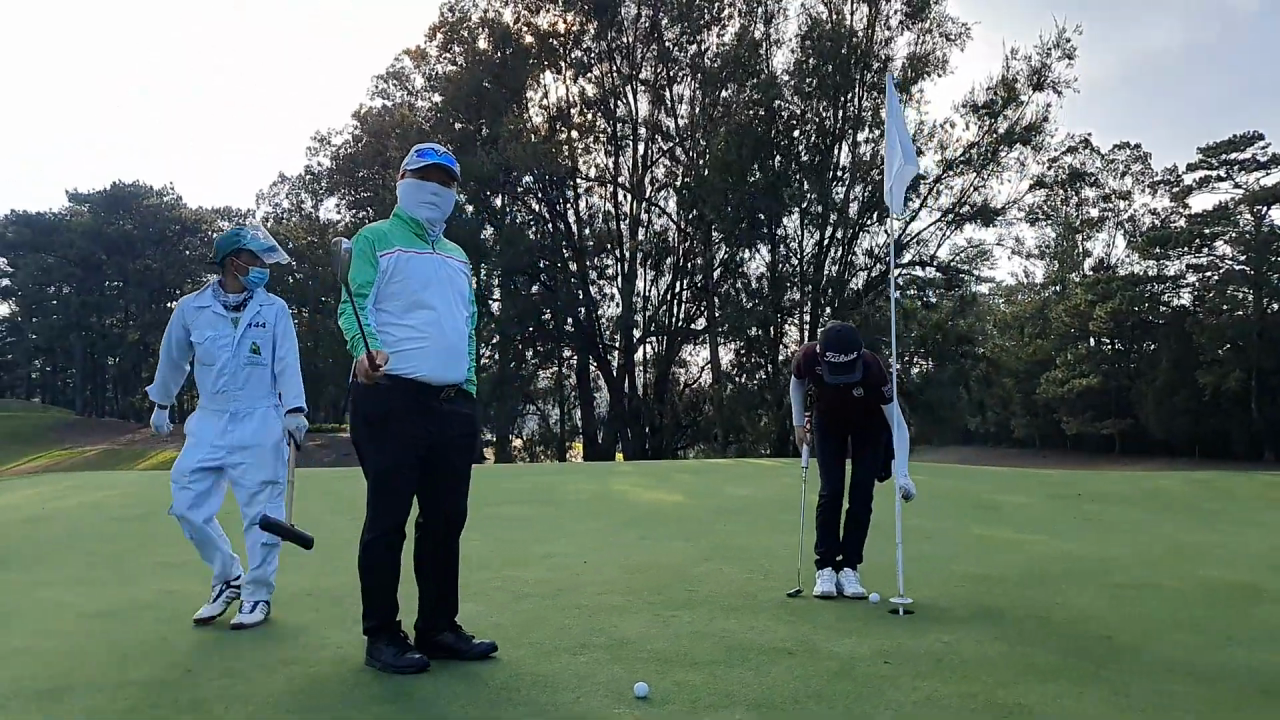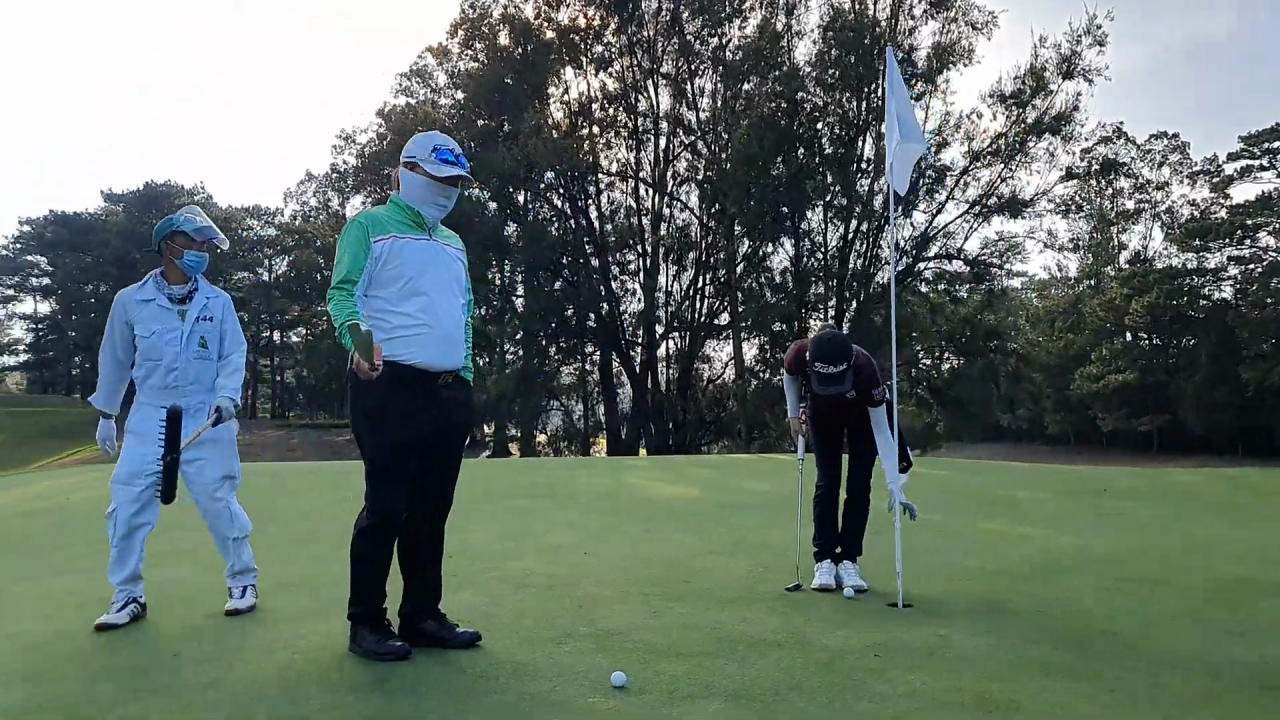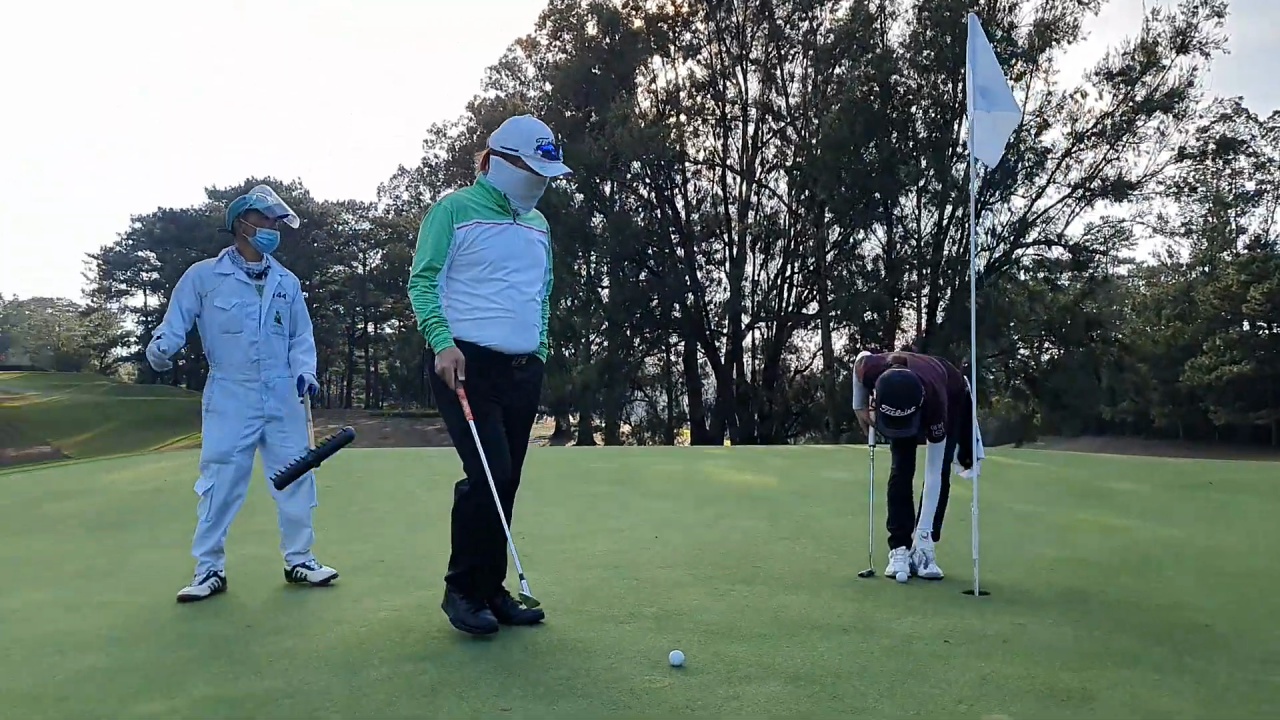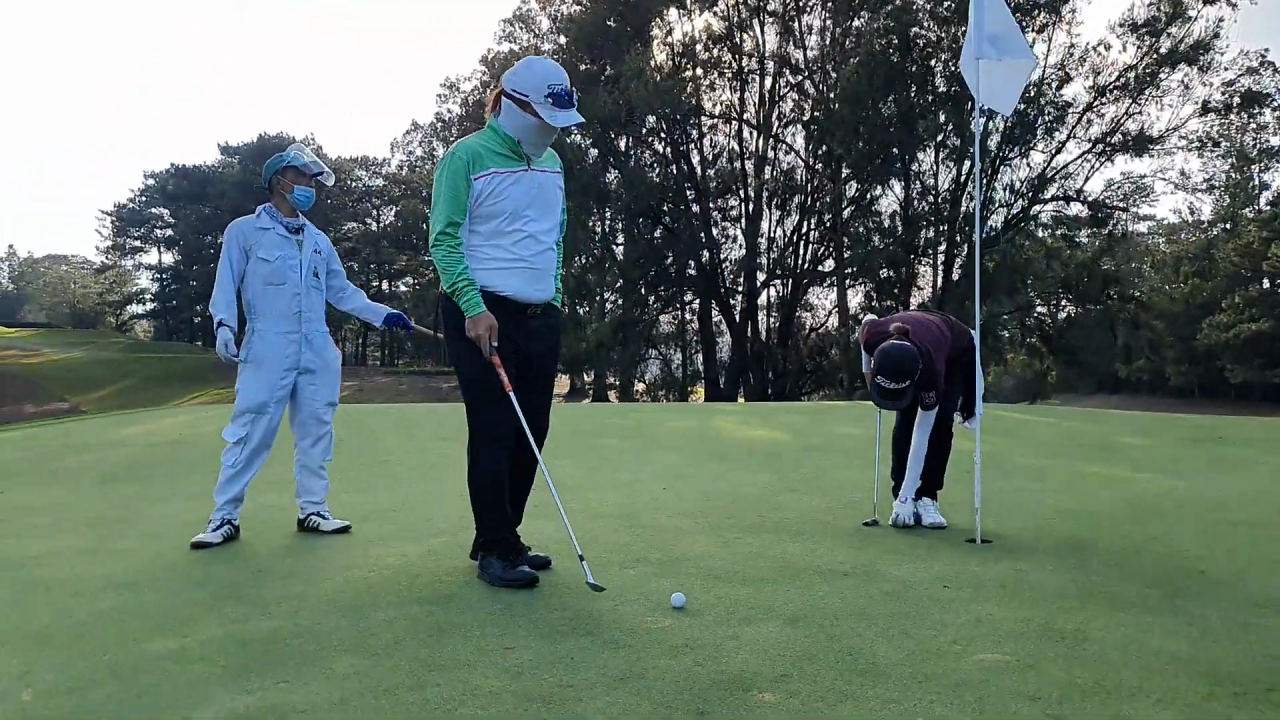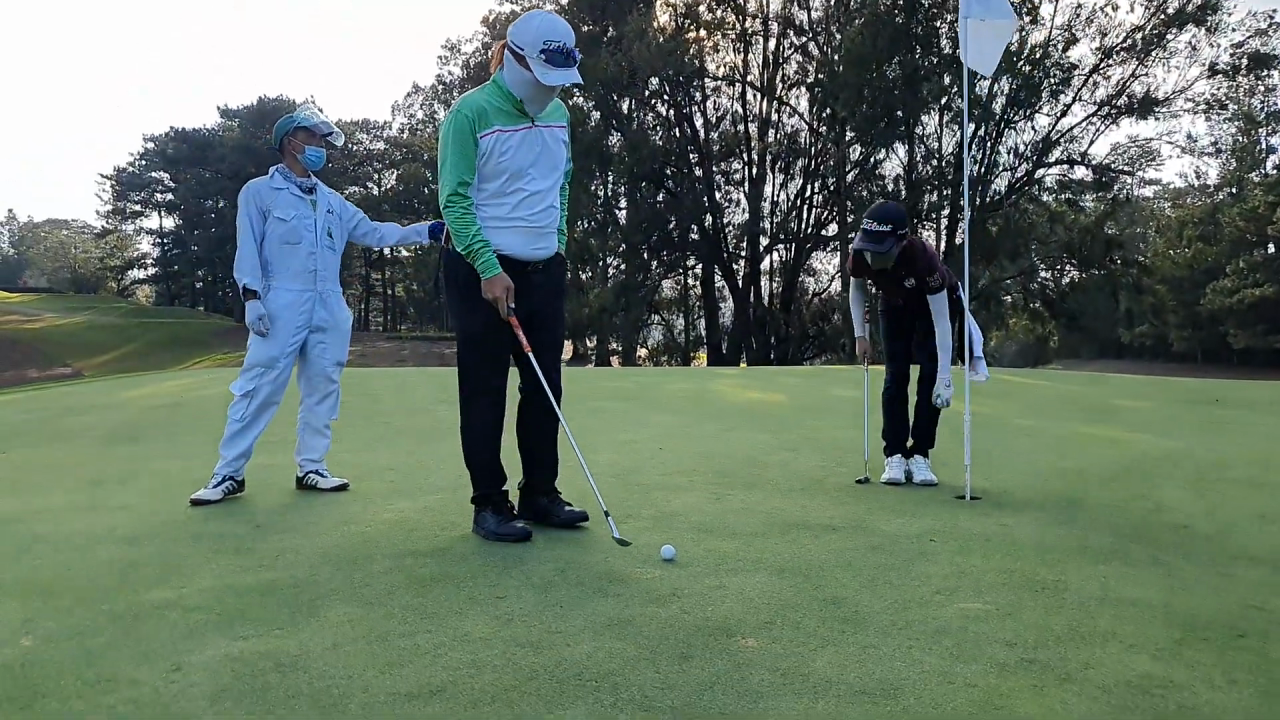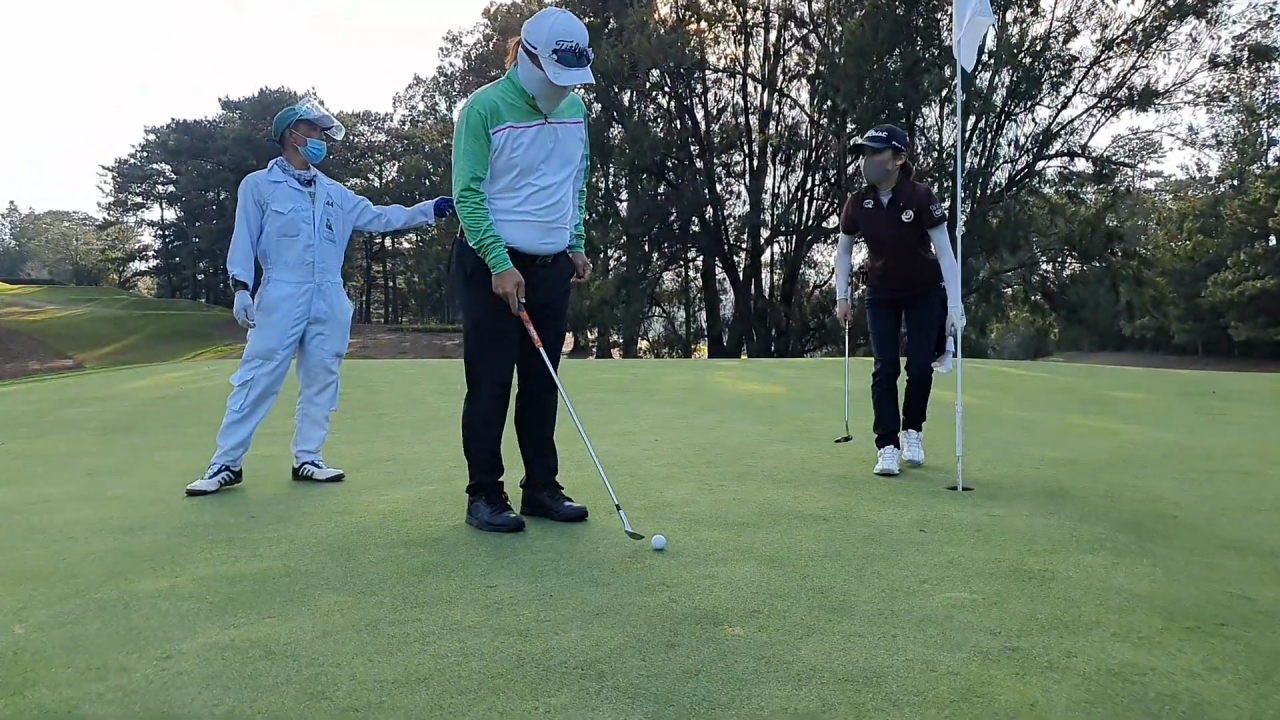
dt=0.3s
person 1, frame 1
left shoulder: (458, 256)
right shoulder: (375, 240)
right elbow: (353, 307)
left wrist: (470, 390)
right wrist: (365, 349)
left hip: (453, 403)
right hip: (392, 398)
left knee: (446, 518)
right knee: (388, 519)
left ankle: (438, 627)
right ankle: (382, 636)
person 1, frame 2
left shoulder: (454, 243)
right shoulder: (370, 225)
right elbow: (342, 293)
left wrist: (466, 376)
right wrist: (357, 337)
left hip: (450, 389)
right hip: (390, 385)
left knee: (432, 507)
right knee: (386, 505)
left ankle: (421, 615)
right ankle: (366, 622)
person 1, frame 3
left shoulder: (538, 224)
right shoulder: (452, 209)
right elbow: (422, 281)
left wrist: (539, 355)
right wrist: (442, 342)
left hip: (522, 369)
right hip: (466, 364)
left knee: (503, 483)
right knee: (485, 474)
left ankle: (489, 592)
right ankle: (463, 590)
person 1, frame 4
left shoulder: (552, 163)
right shoulder: (467, 156)
right elbow: (444, 239)
left wrist: (554, 298)
right wrist: (472, 306)
left hip: (540, 316)
right hip: (483, 315)
left knee: (530, 430)
right knee: (494, 431)
left ankle: (502, 536)
right ankle: (492, 548)
person 1, frame 5
left shoulder: (557, 114)
right shoulder: (471, 112)
right elbow: (455, 198)
left wrist: (556, 241)
right wrist: (489, 269)
left hip: (544, 270)
right hip: (483, 272)
left knee: (546, 386)
right knee: (485, 392)
left ankle: (539, 493)
right ankle: (489, 504)
person 1, frame 6
left shoulder: (575, 108)
right shoulder: (485, 107)
right elbow: (468, 193)
left wrist: (575, 243)
right wrist: (500, 264)
left hip: (552, 265)
right hip: (492, 265)
left knee: (542, 382)
right knee: (490, 382)
left ankle: (541, 487)
right ankle: (484, 494)
person 2, frame 1
left shoulder: (275, 310)
right shoulder: (189, 309)
left elbow: (288, 364)
right elbow: (172, 358)
left wrist: (295, 410)
right wrist: (161, 404)
left hip: (260, 422)
right hip: (207, 422)
left knee: (261, 510)
right knee: (187, 504)
left ankle: (258, 596)
right ankle: (227, 576)
person 2, frame 2
left shoulder: (218, 302)
right shoulder: (130, 301)
left elbow: (233, 355)
right elbow: (115, 360)
left wrist: (227, 396)
right wrist: (106, 415)
left hip: (207, 418)
right hip: (149, 419)
left knee: (219, 501)
right knee: (127, 505)
left ankle: (243, 581)
right ankle: (128, 596)
person 2, frame 3
left shoulder: (287, 282)
right shoulder: (203, 276)
left elbow: (300, 336)
right elbow: (176, 321)
left wrist: (305, 371)
right wrist: (160, 346)
left hip: (283, 394)
right hip: (229, 395)
left knee: (294, 476)
right knee: (221, 481)
left ankle: (299, 560)
right ankle: (209, 570)
person 2, frame 4
left shoulder: (318, 240)
right shoulder: (244, 230)
left elbow: (342, 291)
right elbow: (226, 283)
left wrist: (383, 315)
right wrist: (224, 325)
left hip: (318, 347)
right hip: (268, 346)
left knee: (316, 429)
right knee: (251, 431)
left ankle: (312, 509)
right ankle: (224, 517)
person 2, frame 5
left shoulder: (332, 201)
right shoulder: (259, 191)
left elbow: (372, 233)
right elbow: (248, 248)
left wrist: (423, 231)
right wrist: (252, 296)
left hip: (330, 307)
right hip: (282, 304)
left knee: (323, 387)
right knee: (259, 386)
left ankle: (311, 467)
right ankle: (229, 473)
person 2, frame 6
left shoulder: (334, 192)
right shoulder: (258, 185)
left elbow: (379, 218)
right elbow: (243, 240)
left wrist: (429, 209)
right wrist: (241, 288)
left hip: (330, 298)
right hip: (281, 296)
left knee: (321, 379)
right knee: (257, 377)
left ankle: (307, 459)
right ankle: (226, 464)
person 3, frame 1
left shoulder: (872, 368)
right shoulder: (807, 356)
left elbow: (898, 425)
right elbow: (797, 384)
left wrist: (902, 472)
right wrist: (798, 422)
left hip: (869, 425)
right hip: (828, 422)
left knee: (861, 493)
right knee: (831, 490)
left ankle: (849, 568)
right ankle: (825, 568)
person 3, frame 2
left shoulder: (864, 369)
right shoulder: (800, 354)
left elbow: (882, 431)
left wrist: (893, 483)
right wrist: (793, 414)
left hip: (864, 416)
right hip: (823, 413)
left knee: (859, 484)
right knee: (827, 481)
left ankle: (848, 561)
right ankle: (824, 560)
person 3, frame 3
left shoulder: (934, 398)
right shoulder: (872, 371)
left elbow: (934, 474)
right wrist: (859, 406)
left hip: (952, 398)
right hip: (896, 396)
left knee: (941, 470)
right knee: (901, 469)
left ankle: (923, 547)
right ankle: (899, 547)
person 3, frame 4
left shoulder: (930, 367)
right shoulder: (873, 335)
left elbow: (921, 438)
right elbow: (868, 319)
right wrist: (866, 370)
left hip: (957, 354)
left knee: (940, 424)
right knee: (905, 422)
left ankle: (927, 498)
right ankle: (900, 498)
person 3, frame 5
left shoulder: (923, 258)
right shoulder: (861, 252)
left elbow: (941, 322)
right elbow: (858, 289)
left wrist: (945, 378)
right wrist: (861, 334)
left hip: (934, 310)
right hip: (895, 308)
left knee: (931, 380)
right knee: (895, 380)
left ankle: (920, 456)
right ankle: (895, 457)
person 3, frame 6
left shoulder: (921, 197)
right shoulder: (857, 202)
left elbow: (945, 252)
right elbow: (843, 250)
left wrist: (955, 304)
right wrist: (842, 296)
left hip: (923, 293)
right hip: (881, 294)
left knee: (919, 367)
right knee: (885, 368)
left ankle: (911, 431)
right ankle: (887, 447)
